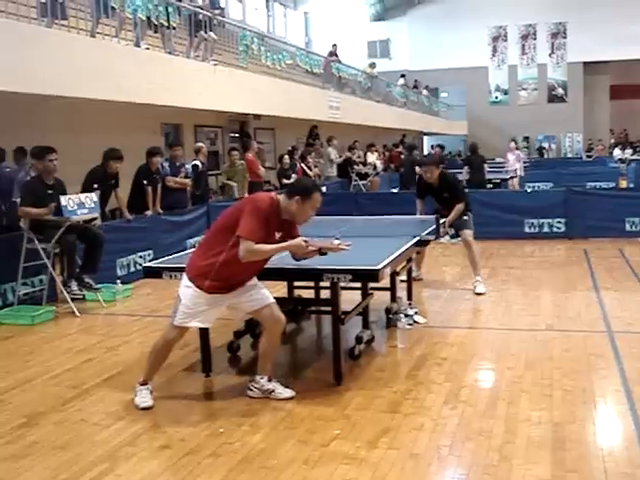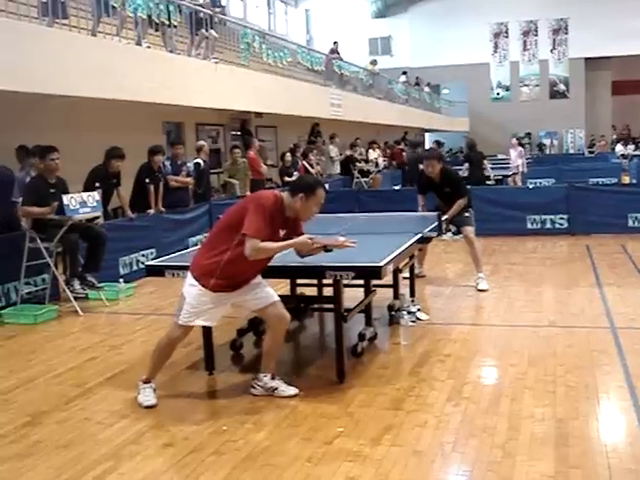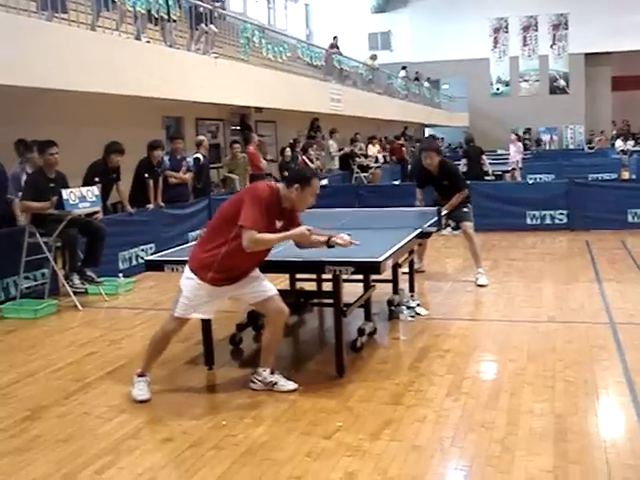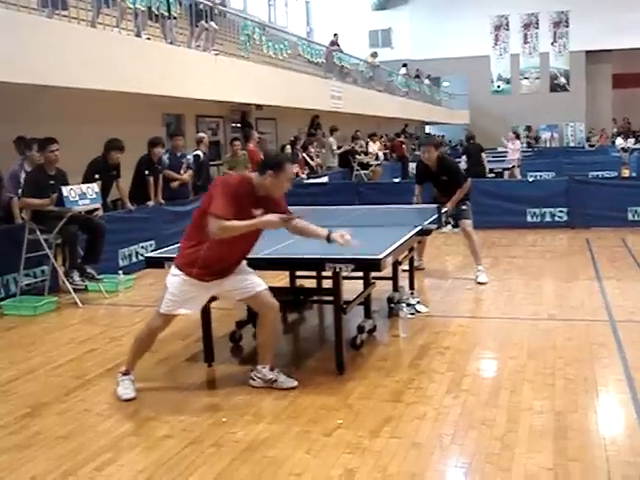
dt=0.2s
person 1, frame 1
left shoulder: (287, 217)
right shoulder: (259, 205)
left elbow: (298, 253)
right elbow: (246, 252)
left wrist: (323, 248)
right wrist: (287, 245)
left hip: (241, 281)
right hip: (204, 278)
left knee: (276, 321)
right knee: (174, 334)
left ankle: (261, 382)
right ankle: (144, 385)
person 1, frame 2
left shoulder: (291, 215)
right shoulder: (263, 203)
left elbow: (302, 250)
right elbow: (253, 251)
left wrist: (328, 245)
right wrist: (293, 242)
left hip: (245, 280)
right hip: (208, 277)
left knee: (280, 319)
right knee: (178, 332)
left ankle: (265, 379)
right ankle: (147, 383)
person 1, frame 3
left shoulder: (287, 207)
right shoulder: (259, 195)
left elbow: (302, 241)
right elbow: (250, 242)
left wrist: (330, 240)
right wrist: (291, 234)
left hip: (243, 273)
right hip: (206, 270)
left knee: (279, 312)
right knee: (174, 325)
left ankle: (264, 374)
right ankle: (142, 376)
person 1, frame 4
left shoulder: (271, 197)
right shoulder: (231, 184)
left elbow: (293, 223)
right elbow: (216, 230)
left wrist: (328, 235)
right wrist: (260, 222)
left hip: (231, 268)
right hip: (192, 267)
left knee: (270, 307)
right knee: (159, 322)
left ankle: (263, 371)
right ankle: (126, 374)
person 2, frame 1
left shoulder: (59, 183)
right shoulder: (31, 185)
right elbow: (22, 211)
right wrist: (46, 211)
left hip: (61, 222)
right hip: (42, 227)
left knee: (96, 235)
right knee: (69, 240)
left ankle: (83, 275)
right ankle: (70, 280)
person 2, frame 2
left shoulder: (61, 182)
right shoulder: (34, 184)
right elbow: (24, 211)
right wrist: (48, 210)
left hip: (64, 221)
right hip: (45, 226)
left knee: (99, 234)
right knee: (72, 239)
left ankle: (86, 274)
right ankle: (72, 279)
person 2, frame 3
left shoulder: (61, 177)
right shoulder: (33, 178)
right elbow: (24, 206)
right wrist: (48, 205)
left hip: (63, 216)
right hip: (44, 221)
left knee: (98, 229)
right knee: (71, 234)
left ankle: (85, 269)
right ankle: (72, 274)
person 2, frame 4
left shoulder: (61, 174)
right shoulder: (34, 175)
right elbow: (24, 202)
right wrist: (48, 202)
left hip: (63, 213)
right hip: (44, 218)
left knee: (98, 226)
right knee: (71, 230)
left ankle: (85, 266)
right ankle: (72, 271)
person 3, frame 1
left shoulder: (450, 179)
right shoulder: (422, 180)
left elbow: (460, 204)
right elbow: (420, 198)
left wrist: (447, 222)
right wrist: (420, 212)
left hip: (460, 211)
right hip: (440, 211)
left knee: (468, 239)
left ankle: (478, 280)
right ankle: (417, 271)
person 3, frame 2
left shoulder: (452, 175)
right shoulder: (423, 176)
left elbow: (463, 199)
right elbow: (421, 194)
left wrist: (448, 217)
right wrist: (422, 206)
left hip: (461, 207)
right hip: (441, 208)
left knee: (469, 236)
left ankle: (480, 276)
right ankle: (419, 268)
person 3, frame 3
left shoulder: (450, 168)
right shoulder: (421, 169)
left elbow: (463, 192)
right elbow: (419, 187)
left wrist: (446, 209)
right wrist: (420, 200)
left hip: (459, 202)
right hip: (439, 202)
left knee: (468, 231)
left ankle: (480, 271)
right ankle: (419, 263)
person 3, frame 4
left shoulder: (449, 164)
right shoulder: (421, 166)
left elbow: (466, 184)
right elbow: (419, 183)
left wrist: (451, 203)
right wrist: (417, 196)
left hip: (458, 199)
right hip: (438, 200)
left knee: (467, 229)
left ankle: (480, 269)
right ankle: (419, 261)
